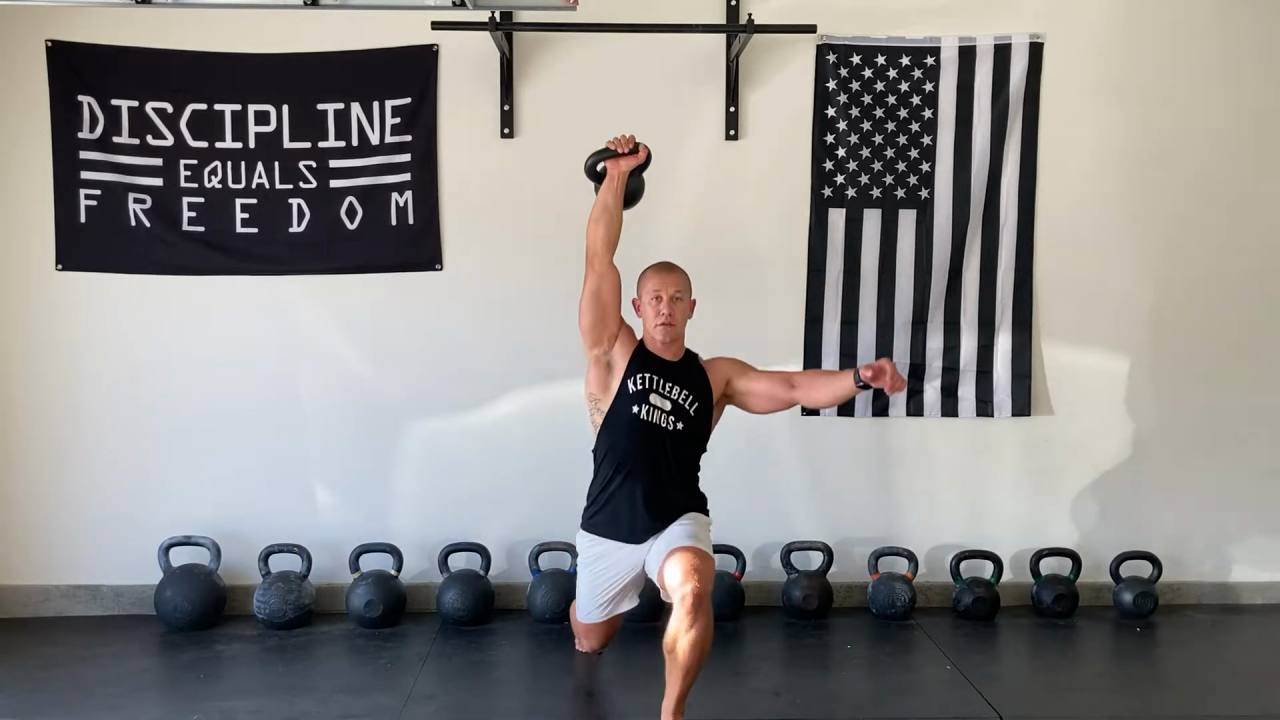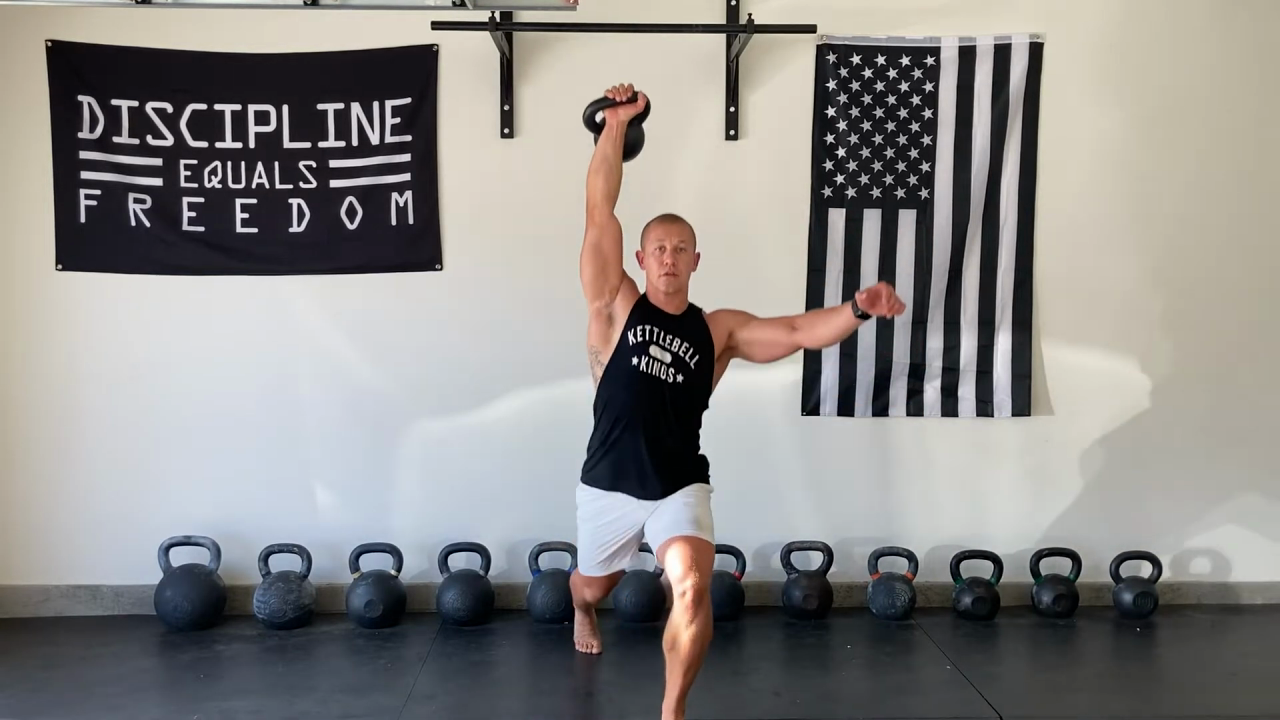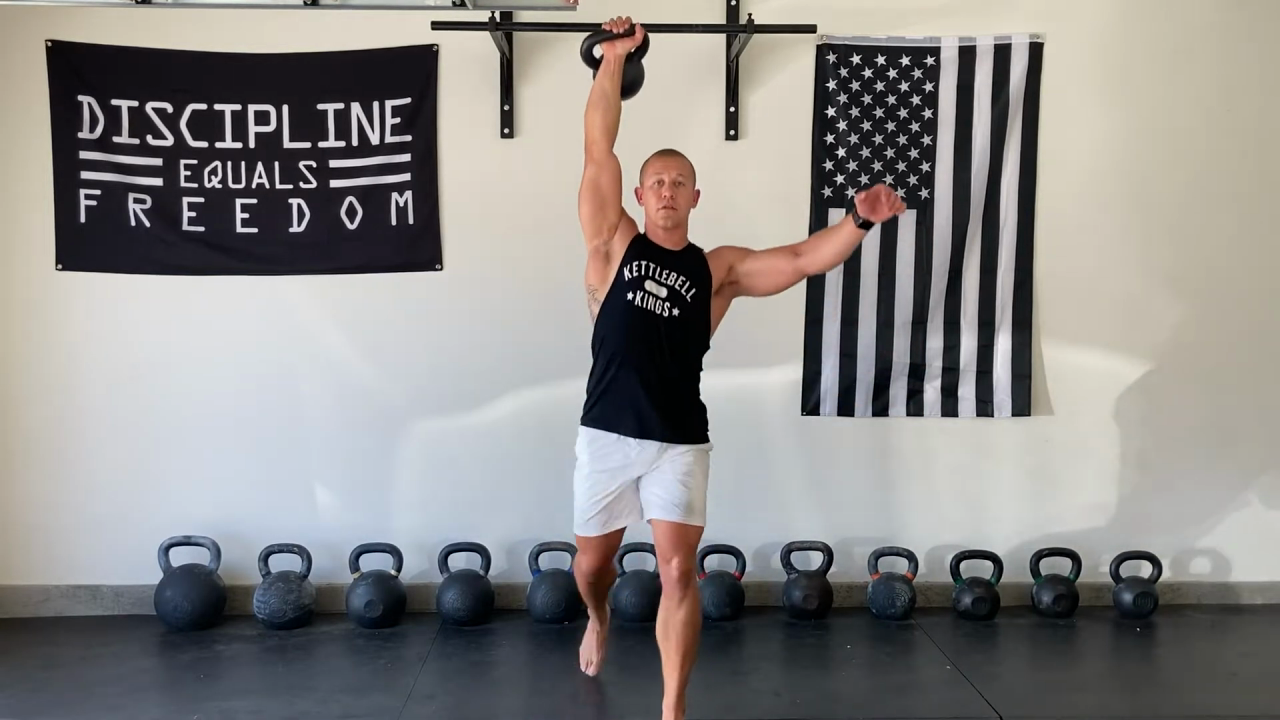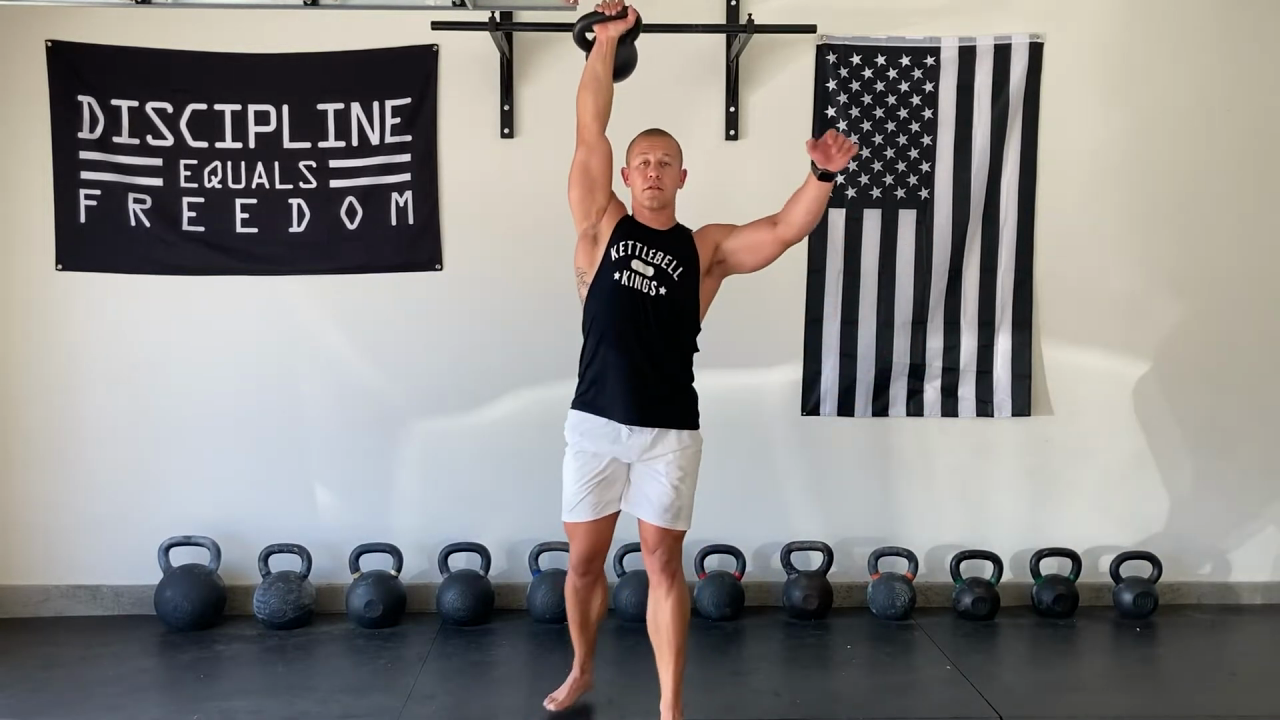
dt=0.2s
person 1, frame 1
left shoulder: (714, 376)
right shoulder: (613, 354)
left elbow: (793, 388)
right elbow: (599, 262)
left wrist: (858, 377)
right wrist: (617, 176)
left hip: (678, 523)
right hip: (609, 528)
left knee: (693, 594)
right knee: (590, 639)
right ankle: (583, 603)
person 1, frame 2
left shoulder: (718, 329)
right shoulder: (615, 306)
left elbow: (796, 333)
right elbow: (598, 214)
left wrist: (858, 309)
right wrist: (616, 124)
left hip: (680, 487)
right hip: (608, 484)
left knee: (692, 589)
right knee: (589, 591)
right ankle: (586, 618)
person 1, frame 3
left shoulder: (719, 267)
right shoulder: (613, 242)
left elbow: (802, 259)
right elbow: (597, 151)
left wrist: (860, 221)
right wrist: (613, 60)
left hip: (679, 440)
right hip: (606, 433)
left knee: (677, 572)
right knee: (591, 561)
right ankle: (598, 621)
person 1, frame 4
left shoulder: (705, 247)
right shoulder: (602, 225)
left elbow: (781, 230)
right elbow: (589, 132)
left wrist: (822, 176)
left hip: (670, 427)
right hip: (597, 419)
left knee: (664, 565)
right knee: (584, 561)
